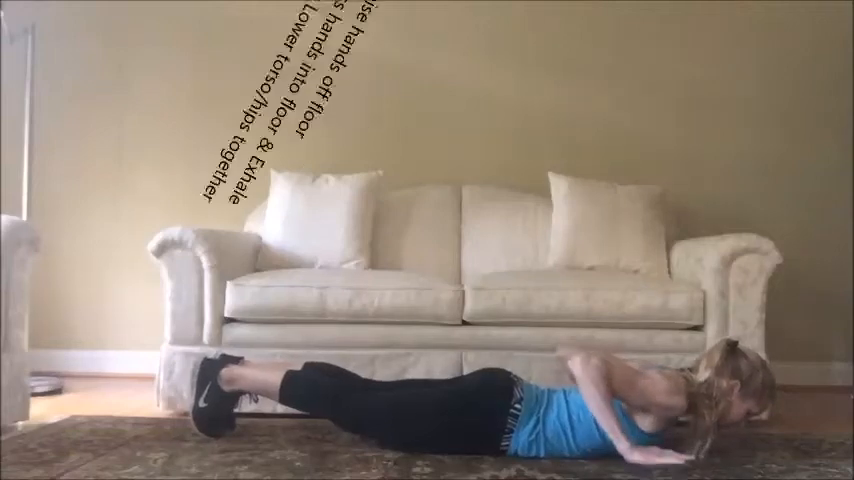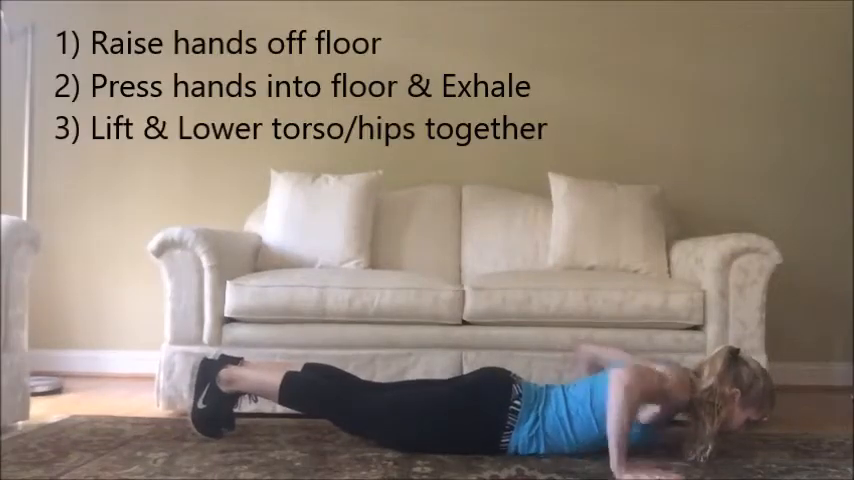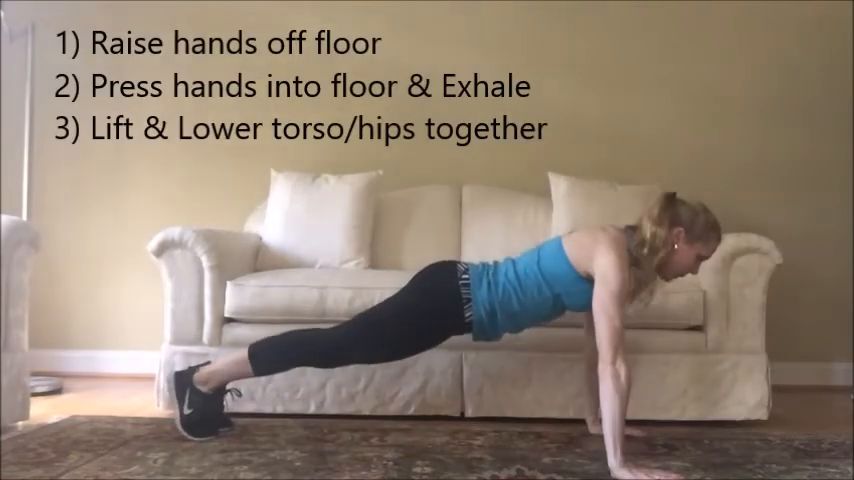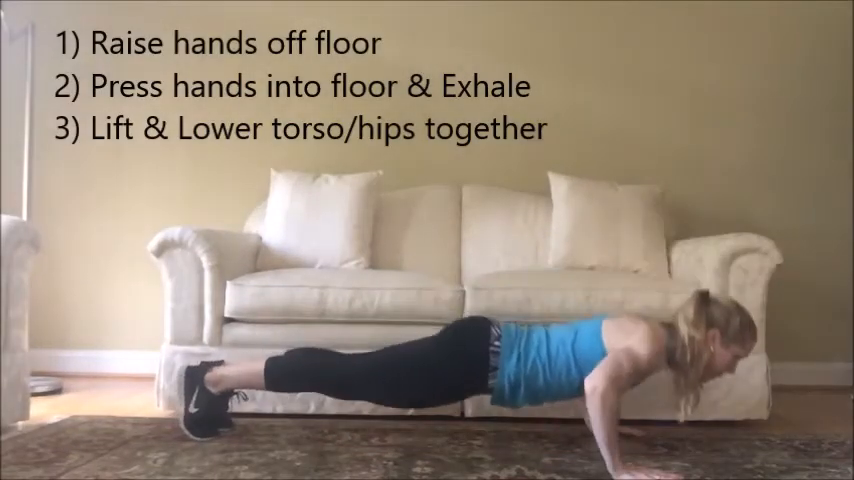
dt=1s
person 1, frame 1
left shoulder: (664, 382)
right shoulder: (671, 396)
left elbow: (572, 356)
right elbow: (585, 363)
right wrist: (627, 447)
left hip: (504, 401)
right hip: (496, 415)
left knee: (362, 394)
right knee: (353, 406)
left ankle: (235, 368)
right ankle: (229, 375)
person 1, frame 2
left shoulder: (665, 378)
right shoulder: (676, 386)
left elbow: (588, 351)
right elbow: (624, 380)
left wrist: (608, 421)
left hip: (504, 402)
right hip: (496, 414)
left knee: (364, 396)
right knee: (357, 408)
left ankle: (235, 371)
right ankle: (227, 377)
person 1, frame 3
left shoulder: (616, 248)
right shoulder: (613, 256)
left elbow: (595, 346)
right elbow: (611, 364)
left wrist: (597, 419)
left hip: (460, 294)
right hip: (452, 298)
left knee: (337, 346)
right knee: (337, 346)
left ankle: (209, 379)
right ankle: (203, 379)
person 1, frame 4
left shoulder: (651, 336)
right shoulder: (651, 345)
right elbow: (598, 386)
left wrist: (605, 425)
left hip: (488, 348)
right hip: (480, 357)
left knee: (349, 373)
right knee: (348, 376)
left ankle: (218, 375)
right ankle: (216, 378)
